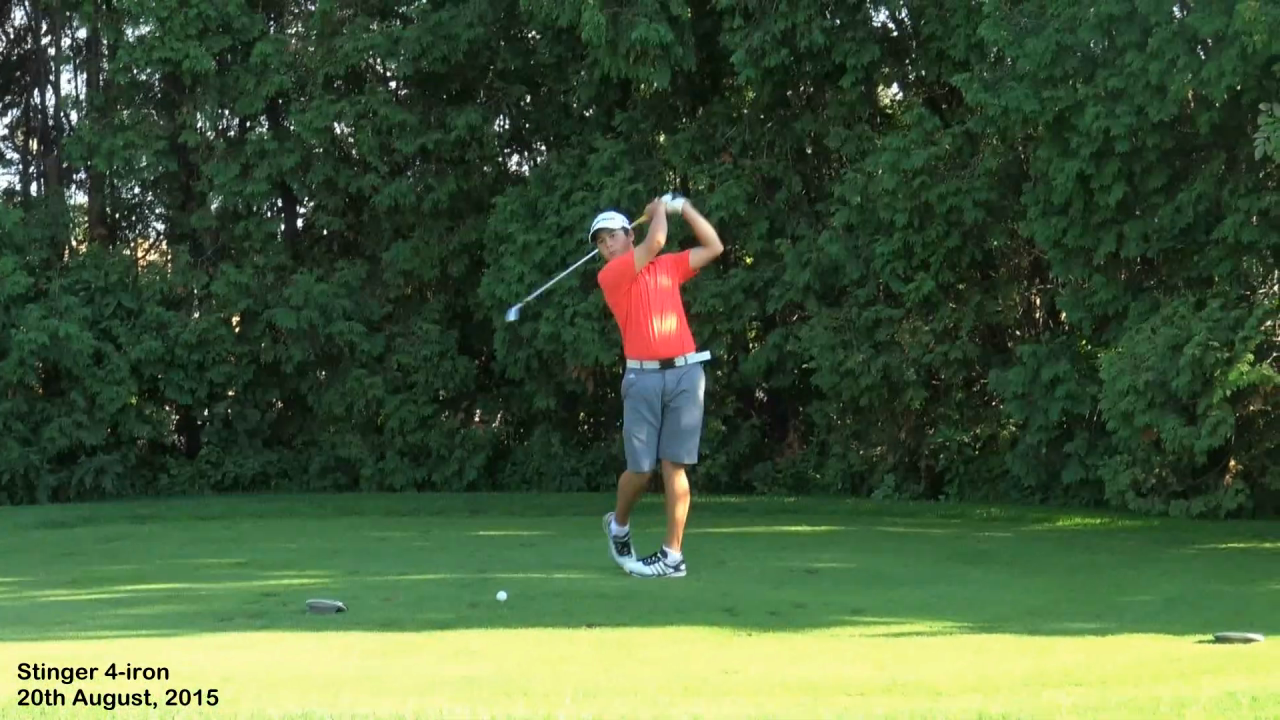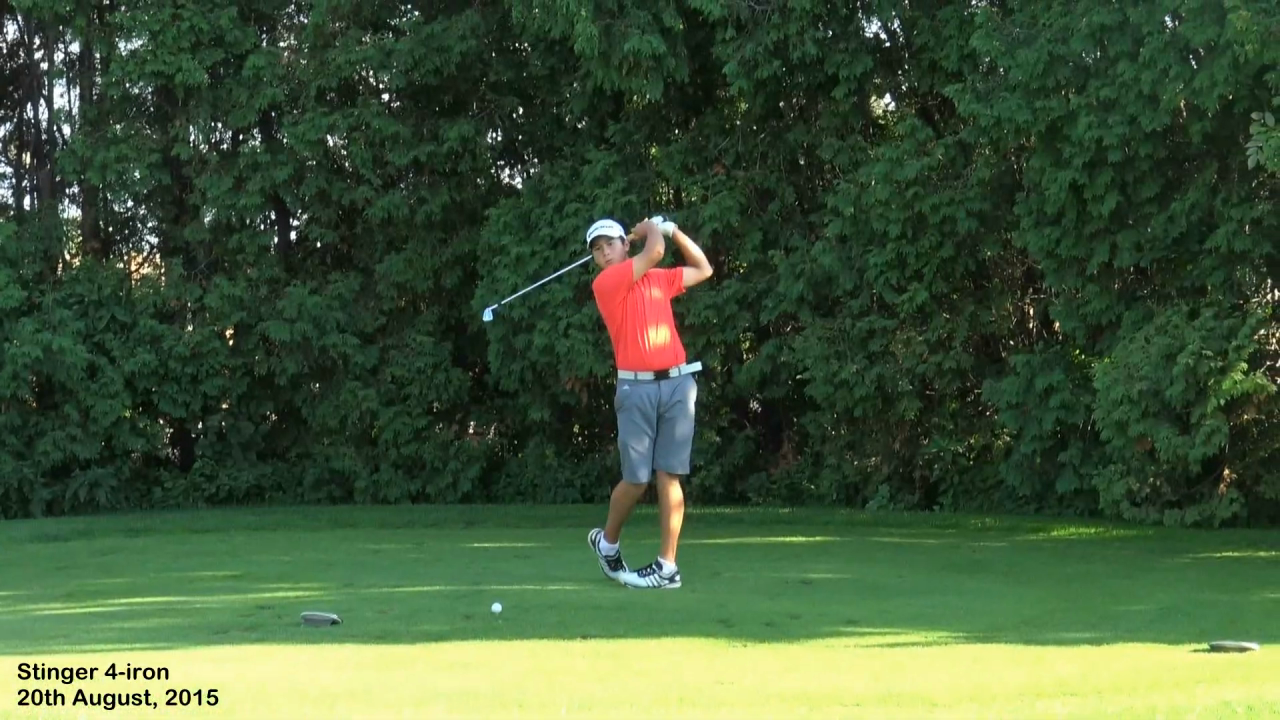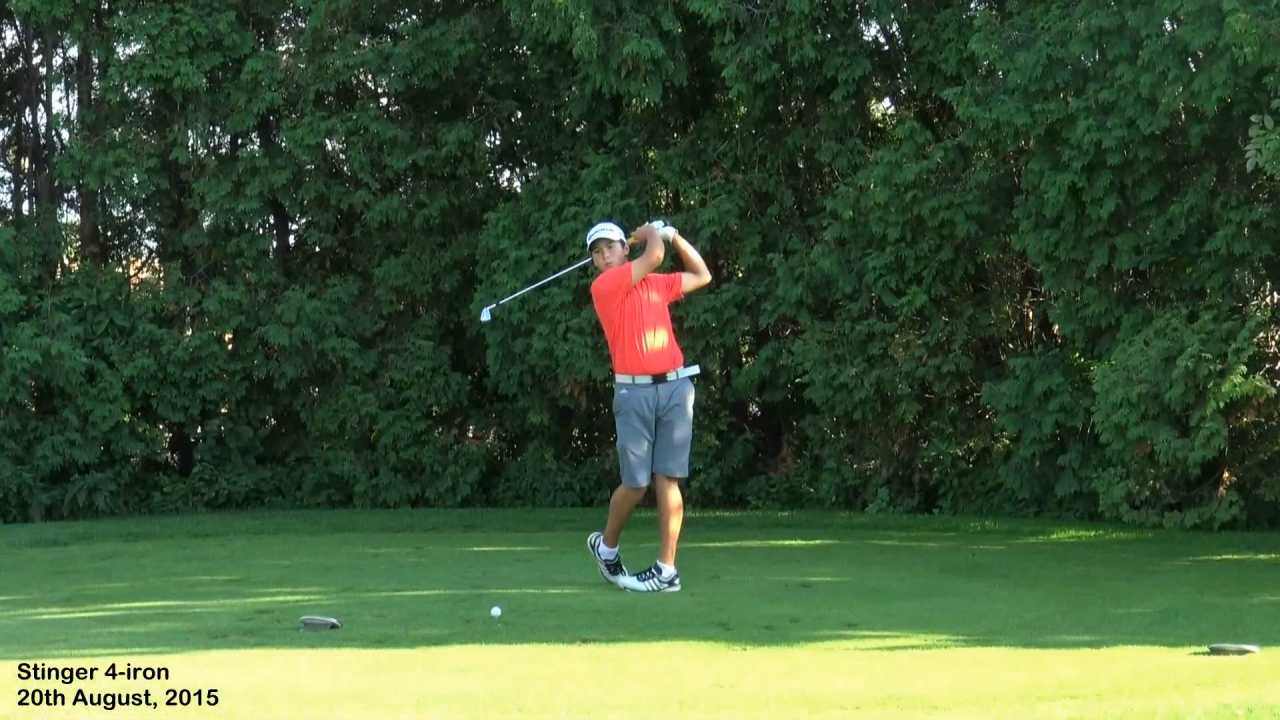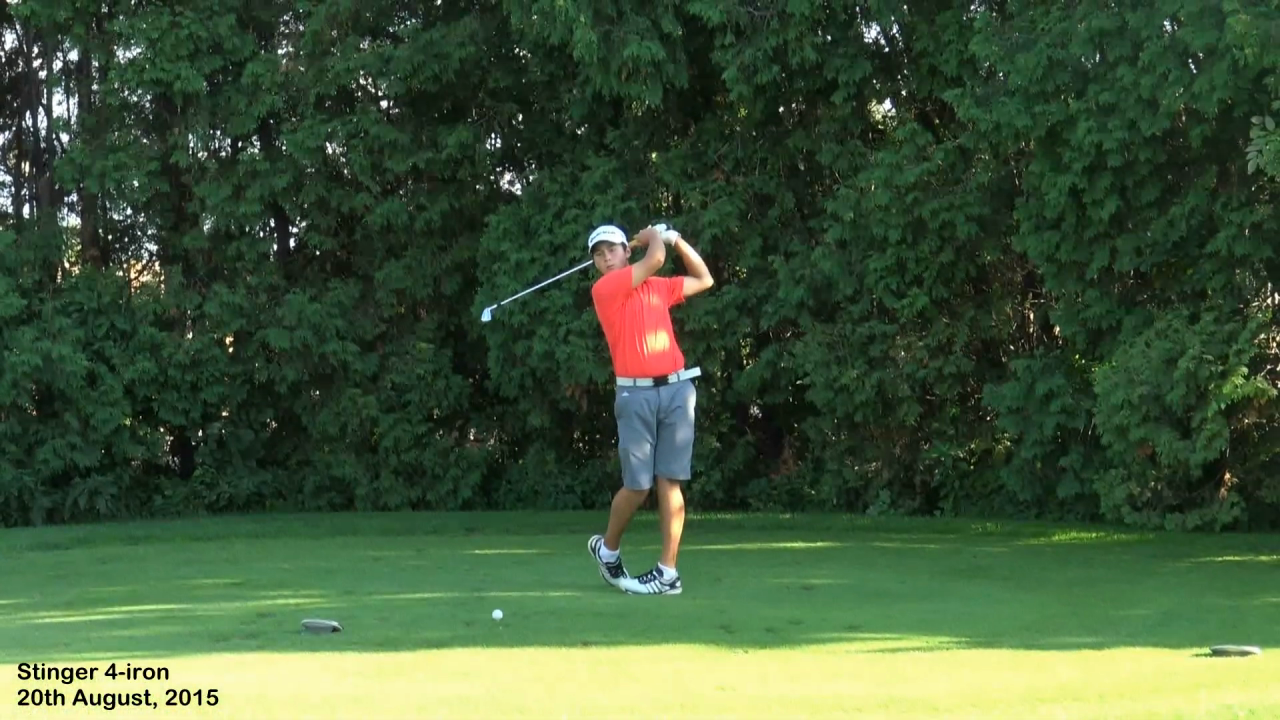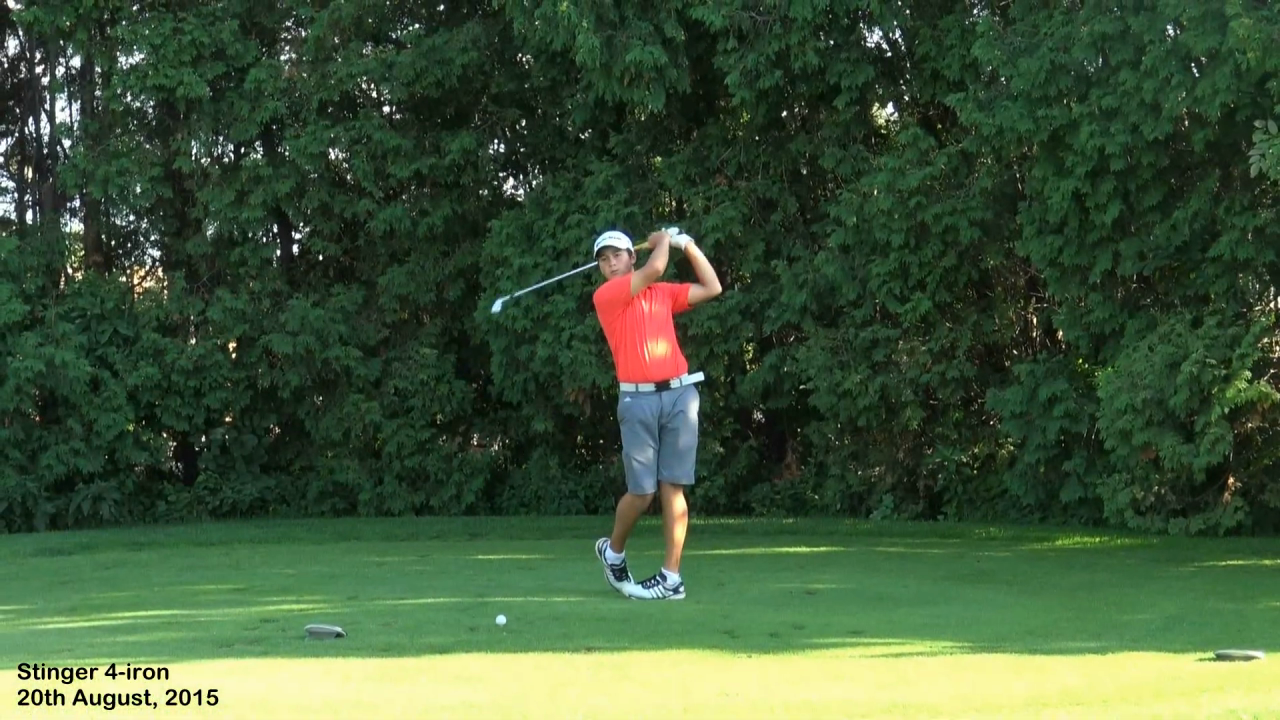
dt=0.3s
person 1, frame 1
left shoulder: (668, 265)
right shoulder: (609, 276)
left elbow: (714, 248)
right elbow: (655, 242)
left wrist: (682, 207)
right wrist: (658, 211)
left hip: (685, 373)
right hip: (643, 377)
left knee: (674, 464)
right knee: (640, 467)
left ankle: (673, 555)
right ankle: (618, 524)
person 1, frame 2
left shoulder: (659, 278)
right shoulder: (605, 283)
left elbow: (703, 269)
right elbow: (655, 252)
left wrist: (672, 229)
right wrist: (653, 230)
left hip: (677, 383)
right hip: (636, 388)
left knee: (668, 475)
right knee: (636, 478)
left ankle: (667, 565)
right ankle: (607, 541)
person 1, frame 3
left shoulder: (657, 283)
right shoulder: (603, 286)
left elbow: (702, 276)
right elbow: (654, 256)
left wrist: (673, 234)
right wrist: (653, 234)
left hip: (675, 386)
right hip: (634, 391)
left knee: (667, 478)
right knee: (636, 482)
left ankle: (667, 569)
right ankle: (606, 546)
person 1, frame 4
left shoulder: (658, 286)
right shoulder: (604, 289)
left elbow: (704, 280)
right elbow: (655, 259)
left wrist: (674, 238)
right wrist: (655, 236)
left hip: (676, 389)
right hip: (635, 394)
left knee: (669, 481)
right knee: (638, 485)
left ankle: (667, 571)
right ankle: (607, 548)
person 1, frame 5
left shoulder: (664, 292)
right shoulder: (604, 296)
left elbow: (712, 289)
right elbow: (654, 270)
left wrist: (686, 244)
right wrist: (662, 240)
left hip: (679, 394)
right hip: (638, 400)
left knee: (672, 486)
right knee: (642, 491)
left ankle: (671, 576)
right ankle: (613, 551)
